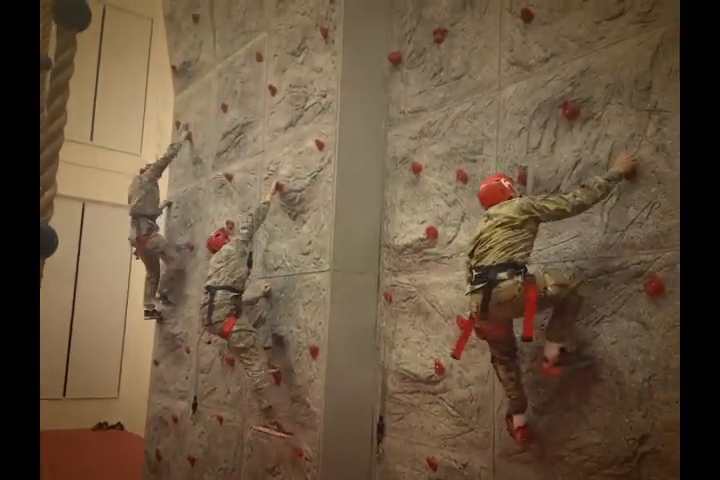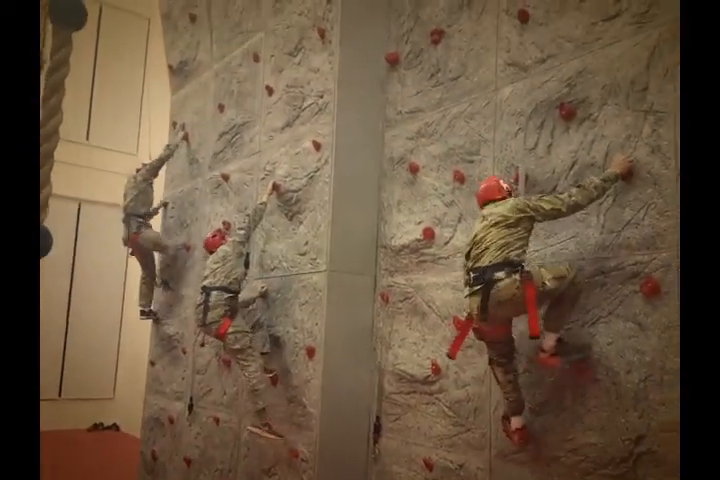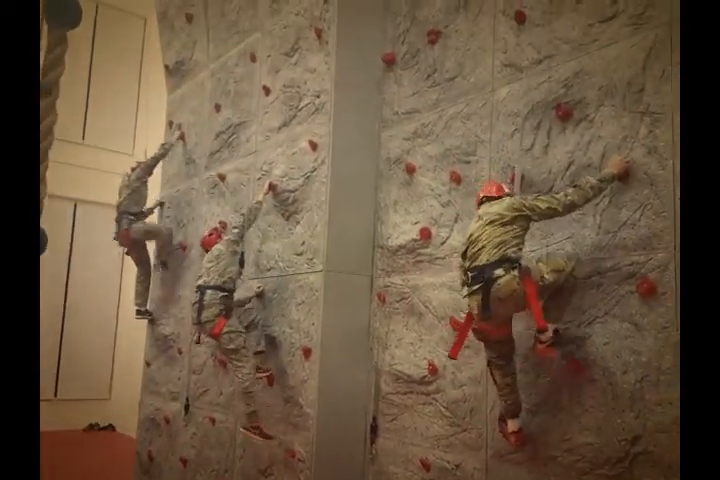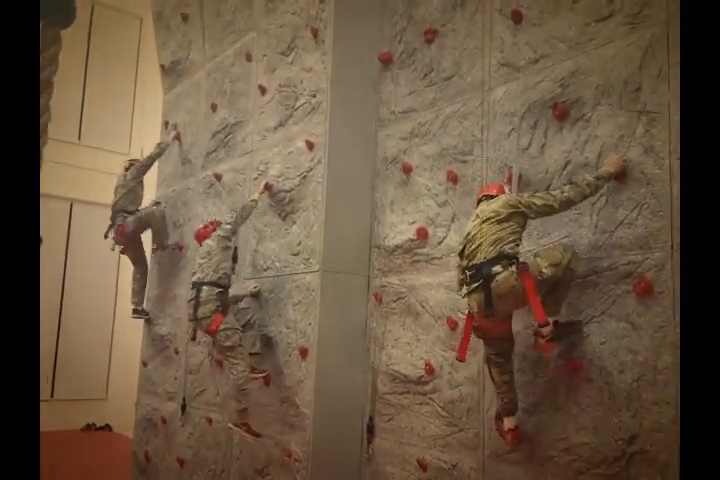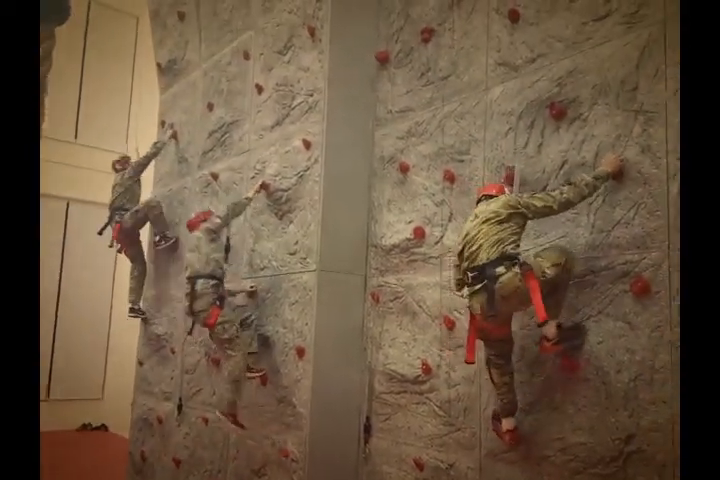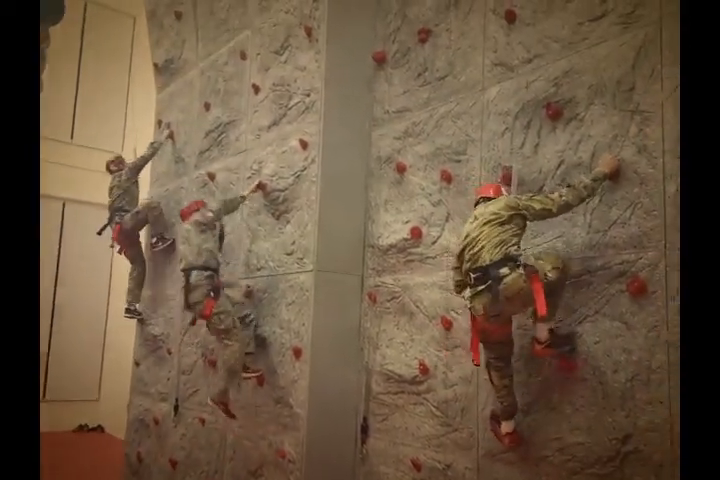
dt=0.1s
person 1, frame 1
left shoulder: (482, 227)
right shoulder: (523, 206)
right elbow: (577, 200)
right wrist: (617, 172)
left hip: (480, 301)
right hip: (510, 289)
left knee: (504, 356)
right knee: (573, 285)
left ankle: (518, 423)
right ankle: (553, 353)
person 1, frame 2
left shoulder: (479, 228)
right shoulder: (518, 206)
right elbow: (572, 200)
right wrist: (613, 173)
left hip: (479, 302)
right hip: (508, 288)
left knee: (501, 358)
right knee: (567, 276)
left ankle: (516, 424)
right ankle: (549, 344)
person 1, frame 3
left shoulder: (474, 228)
right shoulder: (513, 204)
left elbow: (465, 278)
right elbow: (568, 200)
right wrist: (610, 174)
left hip: (480, 301)
right hip: (509, 286)
left knee: (500, 360)
right knee: (565, 266)
left ankle: (512, 426)
right ankle: (546, 335)
person 1, frame 4
left shoulder: (471, 227)
right shoulder: (509, 202)
left elbow: (462, 279)
right elbow: (564, 197)
right wrist: (606, 172)
left hip: (479, 299)
right hip: (507, 283)
left knee: (498, 357)
right knee: (565, 256)
left ankle: (509, 425)
right ankle: (547, 329)
person 1, frame 5
left shoulder: (468, 230)
right shoulder: (508, 203)
left elbow: (459, 281)
right elbow: (564, 198)
right wrist: (604, 171)
left hip: (481, 301)
right hip: (510, 284)
left knee: (498, 359)
right knee: (560, 257)
left ankle: (507, 425)
right ankle: (551, 333)
person 1, frame 6
left shoulder: (468, 231)
right shoulder: (508, 204)
left elbow: (458, 283)
right elbow: (563, 200)
right wrist: (601, 172)
left hip: (483, 302)
right hip: (512, 284)
left knee: (498, 360)
right knee: (556, 265)
left ankle: (507, 428)
right ankle: (543, 337)
person 2, frame 1
left shoulder: (219, 260)
right shoulder: (234, 247)
right elbow: (250, 223)
left wrist: (259, 296)
right wrist: (268, 198)
left hip: (211, 311)
right hip: (223, 310)
right knee: (255, 360)
left ankle: (263, 359)
right ankle: (270, 419)
person 2, frame 2
left shoulder: (217, 261)
right shoulder: (230, 248)
right elbow: (247, 224)
left wrist: (255, 296)
right wrist: (265, 198)
left hip: (207, 311)
right hip: (217, 312)
right knee: (251, 361)
left ankle: (262, 362)
right ankle: (261, 420)
person 2, frame 3
left shoulder: (214, 257)
right shoulder: (224, 247)
right elbow: (242, 222)
right wrist: (261, 197)
left hip: (204, 309)
right hip: (213, 310)
right knee: (243, 362)
left ankle: (255, 364)
right ankle: (252, 422)
person 2, frame 4
left shoulder: (208, 253)
right shoulder: (215, 242)
right elbow: (235, 219)
right wrist: (256, 196)
left hip: (201, 306)
right hip: (209, 307)
right knee: (238, 359)
left ankle: (250, 363)
right ankle: (241, 418)
person 2, frame 5
left shoulder: (201, 243)
right shoulder: (202, 232)
right elbow: (227, 214)
left wrist: (235, 291)
right wrist: (251, 195)
left hip: (202, 296)
right hip: (208, 296)
left knee: (245, 318)
right knee: (236, 349)
left ankle: (242, 366)
right ankle: (230, 406)
person 2, frame 6
left shoulder: (200, 235)
right shoulder: (192, 224)
right elbow: (220, 210)
right wrist: (246, 194)
left hip: (200, 288)
right hip: (203, 289)
left knee: (243, 321)
right knee: (233, 340)
left ankle: (239, 364)
right ankle: (222, 395)
person 3, frame 1
left shoulder: (138, 186)
right shoulder: (145, 178)
right elbow: (166, 157)
left wrist: (161, 207)
right wrist: (181, 139)
left hip: (139, 231)
right hip: (146, 230)
left knee: (153, 271)
right knee: (174, 261)
left ankle: (149, 308)
right ankle: (161, 295)
person 3, frame 2
left shoulder: (134, 185)
right shoulder: (140, 177)
right elbow: (162, 158)
left wrist: (157, 208)
right wrist: (178, 139)
left hip: (133, 230)
right hip: (137, 228)
left knee: (148, 271)
right knee: (171, 249)
left ankle: (145, 308)
person 3, frame 3
left shoulder: (131, 183)
right shoulder: (135, 176)
right elbow: (156, 157)
left wrist: (152, 207)
right wrist: (174, 139)
left hip: (128, 229)
right hip: (130, 227)
left knee: (144, 269)
right knee: (165, 231)
left ankle: (141, 308)
right ankle: (163, 260)
person 3, frame 4
left shoulder: (127, 182)
right shoulder: (131, 175)
right elbow: (152, 157)
left wrist: (147, 207)
right wrist: (169, 139)
left hip: (123, 226)
right hip: (124, 224)
left knee: (140, 267)
right knee: (158, 212)
left ankle: (137, 307)
right ankle: (161, 245)
person 3, frame 5
left shoulder: (121, 180)
right shoulder: (128, 174)
right elbow: (149, 155)
left wrist: (143, 207)
right wrist: (166, 138)
left hip: (123, 226)
right hip: (124, 222)
left knee: (139, 265)
right knee: (153, 204)
left ankle: (134, 305)
right ankle: (161, 237)
person 3, frame 6
left shoulder: (118, 181)
right shoulder: (125, 175)
right elbow: (146, 156)
left wrist: (141, 209)
right wrist: (163, 138)
left hip: (122, 227)
right hip: (124, 224)
left knee: (138, 266)
right knee: (153, 205)
left ankle: (131, 306)
right ankle: (159, 238)
